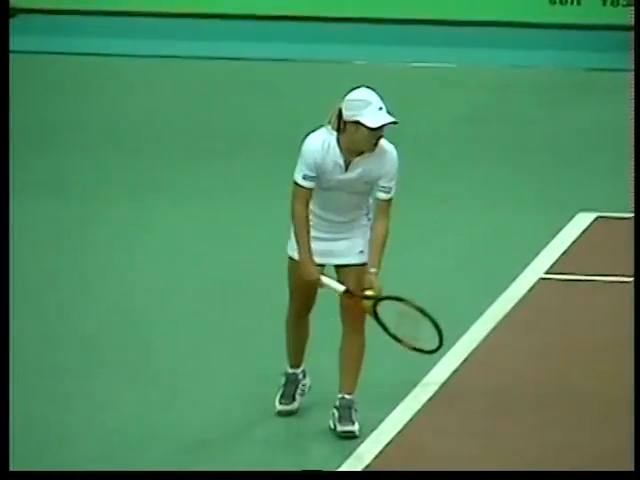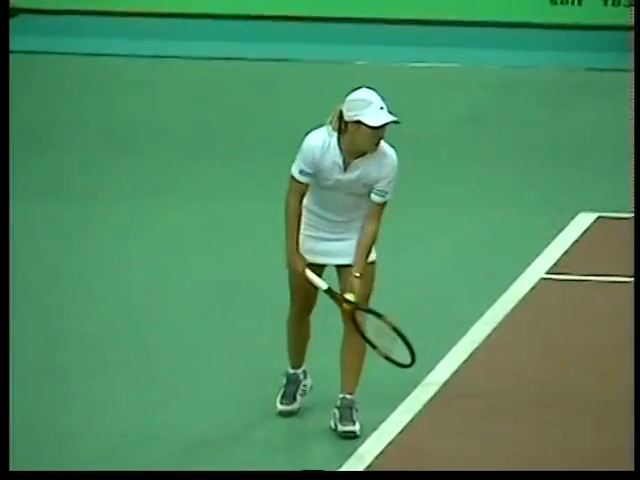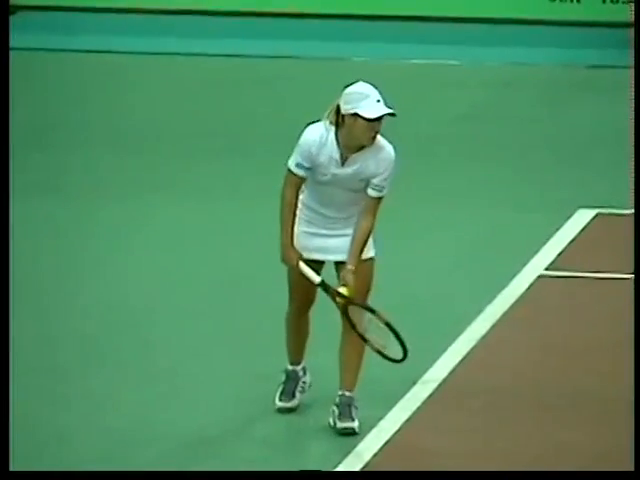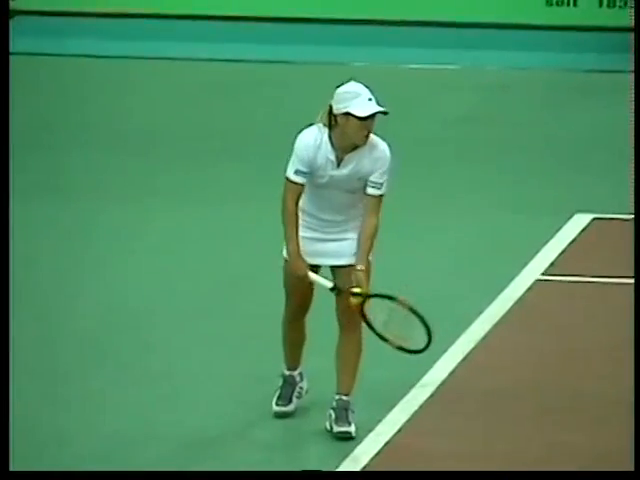
dt=0.2s
person 1, frame 1
left shoulder: (387, 157)
right shoulder: (316, 145)
left elbow: (381, 217)
right elbow: (299, 204)
left wrist: (373, 268)
right wrist: (305, 258)
left hip: (356, 239)
right hip: (312, 234)
left knee: (355, 319)
right knee: (299, 310)
left ankle: (345, 402)
right ankle: (295, 376)
person 1, frame 2
left shoulder: (386, 161)
right shoulder: (316, 144)
left elbow: (372, 219)
right elbow: (294, 197)
left wrist: (356, 272)
right wrist: (292, 250)
left hip: (355, 239)
right hip: (312, 234)
left knee: (356, 318)
right knee: (300, 310)
left ankle: (346, 402)
right ankle: (296, 376)
person 1, frame 3
left shoulder: (383, 155)
right shoulder: (313, 137)
left elbow: (368, 214)
right elbow: (290, 191)
left wrist: (350, 265)
right wrist: (286, 243)
left hip: (352, 236)
right hip: (309, 230)
right knee: (299, 307)
left ankle: (345, 399)
right ankle: (295, 373)
person 1, frame 4
left shoulder: (379, 153)
right shoulder: (308, 141)
left elbow: (371, 212)
right elbow: (290, 200)
left wrist: (363, 265)
right wrist: (294, 253)
left hip: (350, 239)
right hip: (306, 235)
left knee: (350, 320)
right knee: (295, 312)
left ankle: (342, 402)
right ankle: (292, 378)
